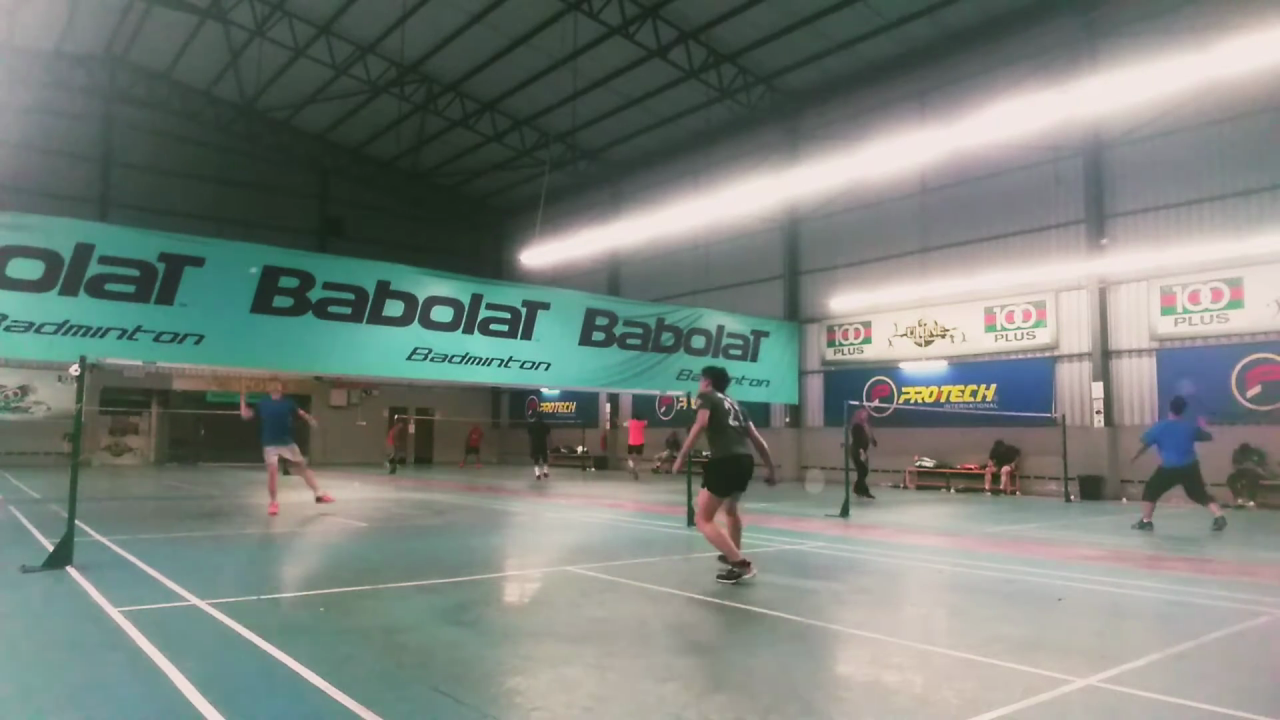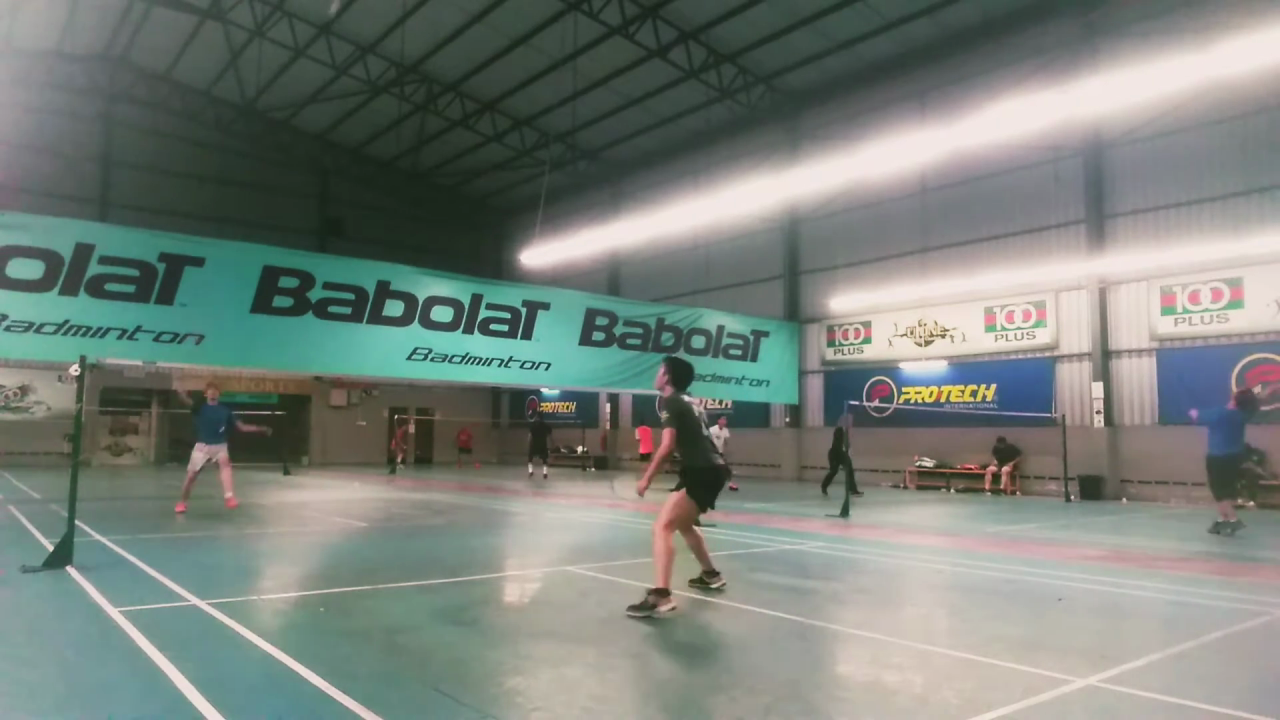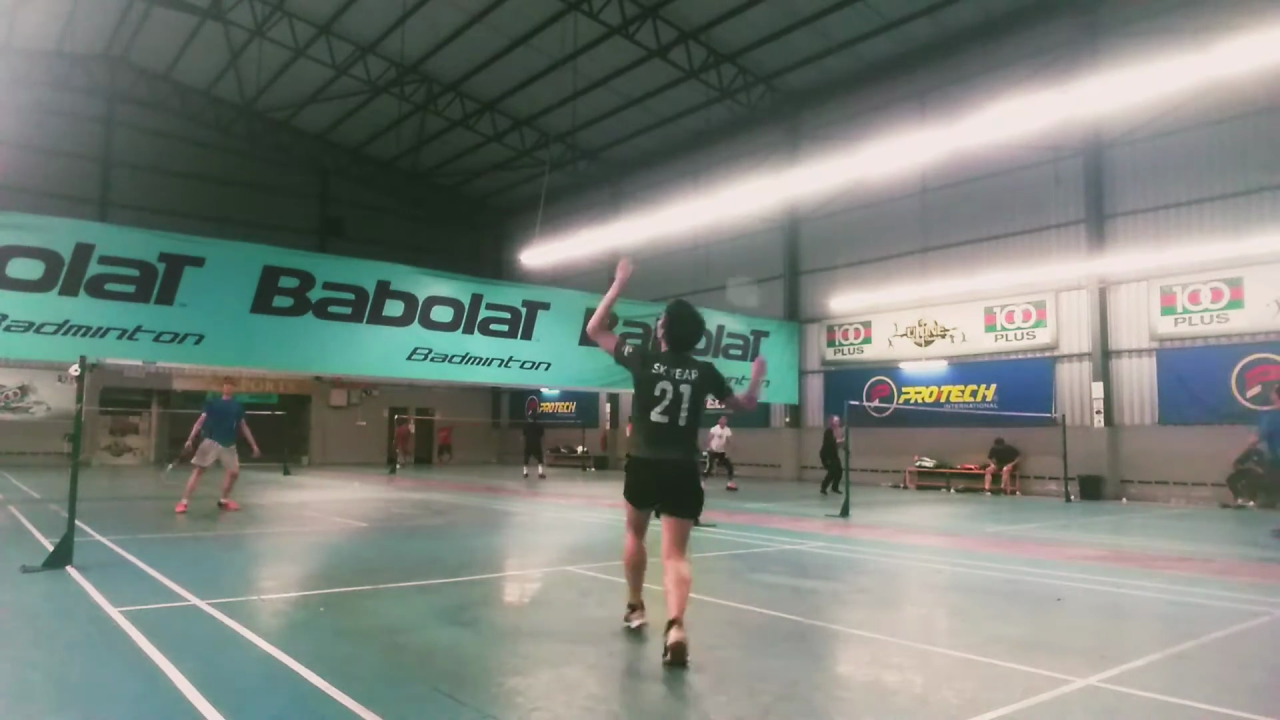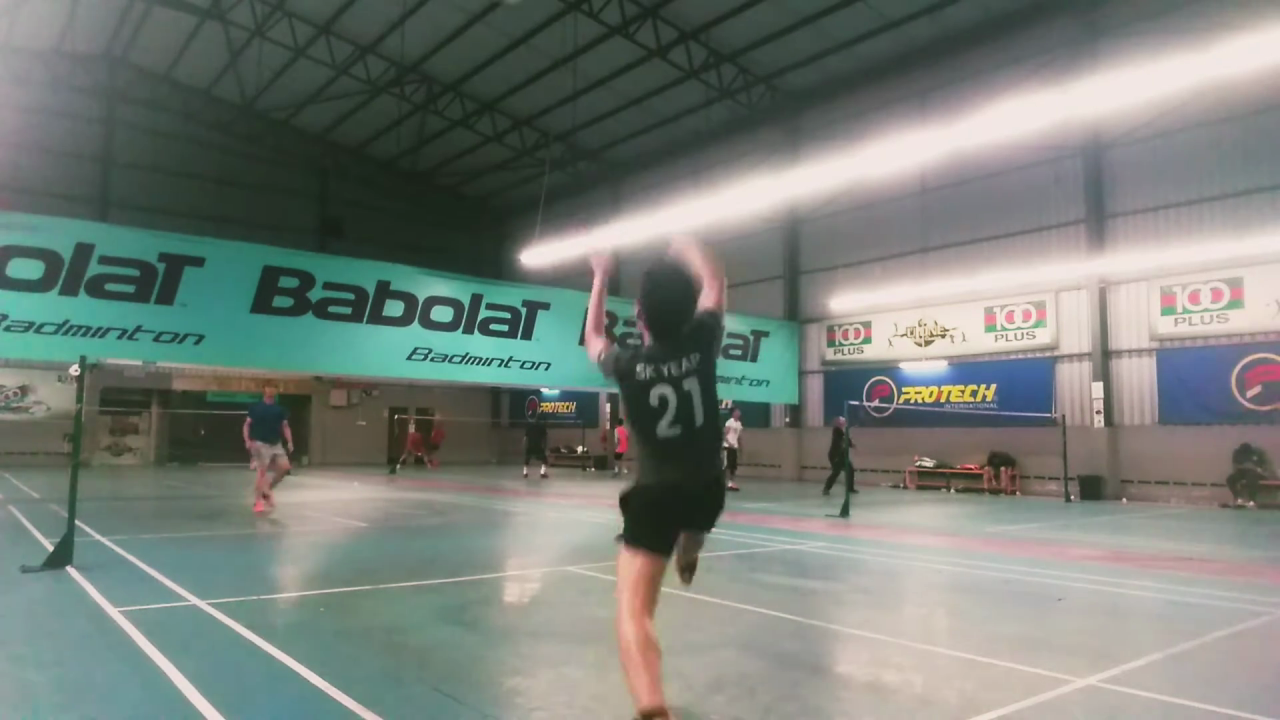
dt=0.4s
person 1, frame 1
left shoulder: (706, 396)
right shoulder: (733, 404)
left elbow: (700, 425)
right elbow: (758, 441)
left wrist: (681, 455)
right wrist: (770, 470)
left hip: (726, 462)
right hip: (744, 461)
left knee: (703, 519)
right knee: (730, 507)
left ankle: (738, 562)
right ankle: (735, 556)
person 1, frame 2
left shoulder: (671, 403)
right shoulder: (692, 403)
left elbow: (667, 446)
left wrist: (647, 478)
left hip: (701, 473)
right hip: (716, 470)
left knee: (662, 527)
right knee: (684, 524)
left ankle: (660, 595)
right ankle: (711, 574)
person 1, frame 3
left shoulder: (643, 360)
right shoulder: (705, 372)
left elbow: (594, 331)
right elbow: (745, 403)
left wrist: (617, 285)
right wrist: (758, 373)
left hip: (644, 466)
right hip: (685, 472)
left knee: (634, 534)
right knee: (676, 555)
left ankle: (635, 607)
right ankle: (676, 628)
person 1, frame 4
left shoulder: (628, 363)
right shoulder: (703, 341)
left elbow: (592, 339)
right elbow: (715, 288)
left wrist: (599, 279)
right wrist: (692, 253)
left hip: (658, 494)
right hip: (707, 488)
left knee: (633, 612)
right ankle: (687, 558)
